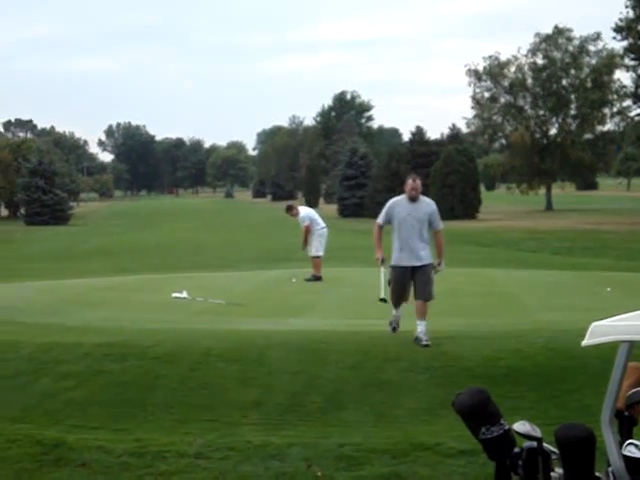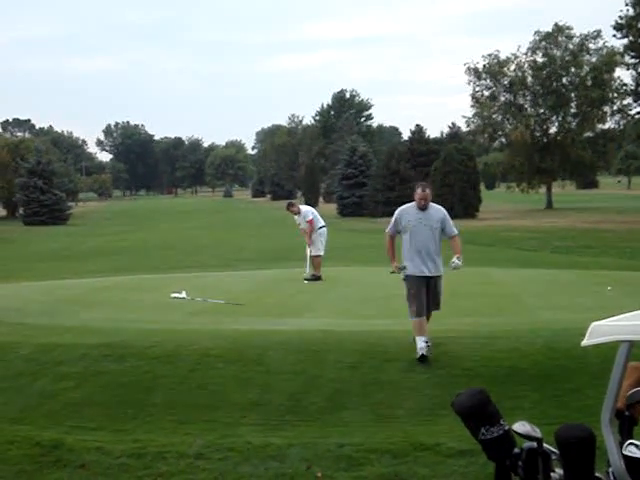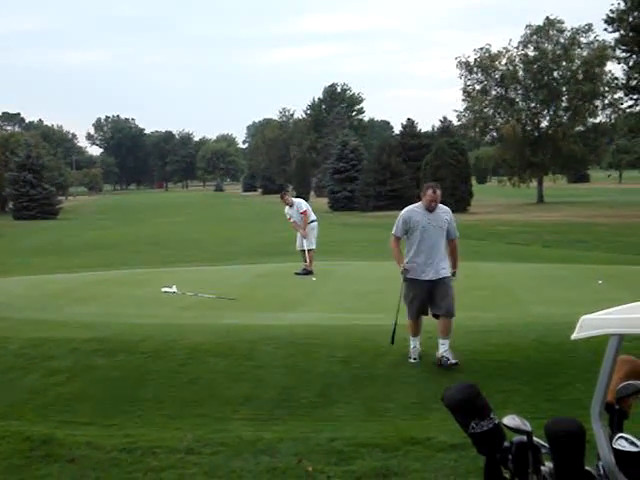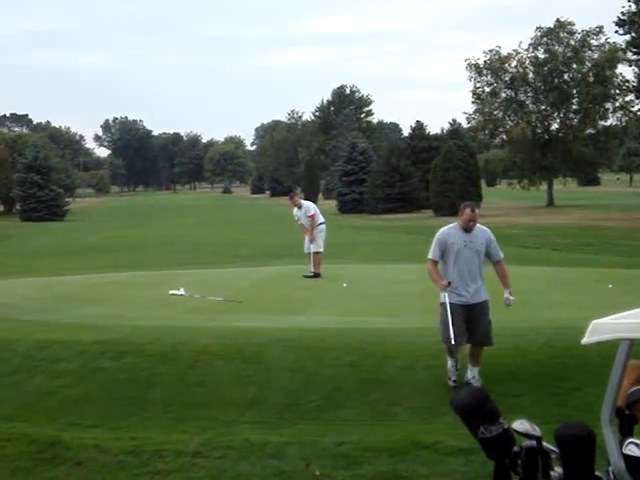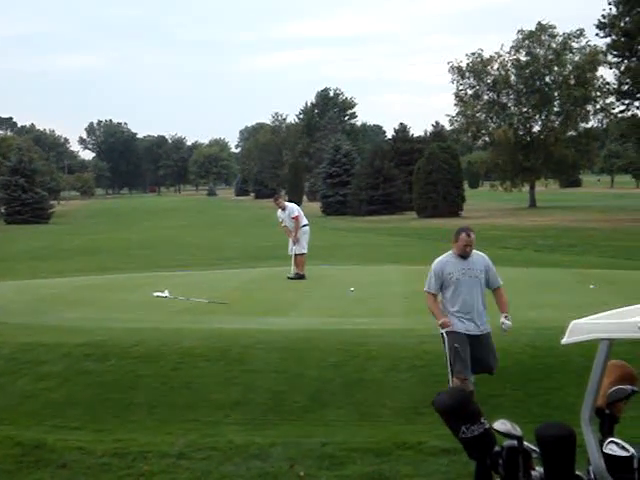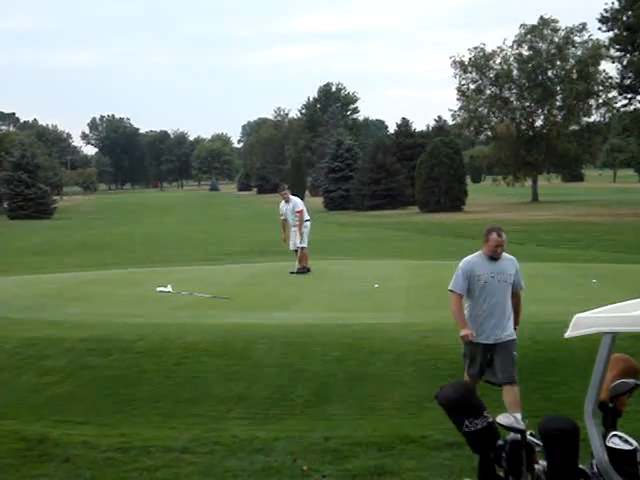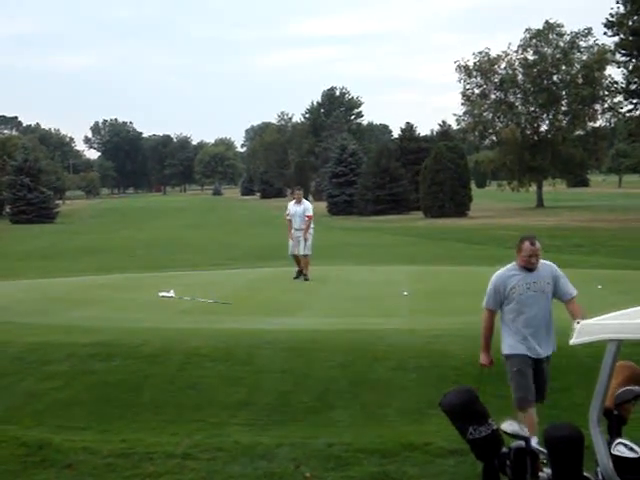
dt=0.4s
person 1, frame 1
left shoulder: (430, 205)
right shoulder: (393, 204)
left elbow: (437, 232)
right elbow: (378, 226)
left wrist: (440, 259)
right wrist: (378, 250)
left hip: (423, 260)
right hip: (399, 260)
left knee: (422, 296)
right knee: (397, 295)
left ankle: (421, 332)
right ankle: (396, 313)
person 1, frame 2
left shoulder: (440, 212)
right shoulder: (402, 212)
left elbow: (453, 236)
right elbow: (390, 236)
left wrist: (457, 256)
right wrist: (393, 261)
left hip: (434, 269)
right hip: (413, 270)
left knee: (428, 308)
right knee: (418, 309)
left ankle: (422, 335)
right ankle: (422, 347)
person 1, frame 3
left shoulder: (446, 213)
right shoulder: (408, 213)
left elbow: (452, 241)
right elbow: (395, 239)
left wrist: (454, 267)
right wrist: (400, 262)
left hip: (441, 272)
right hip: (415, 273)
left knee: (446, 311)
right knee: (415, 313)
left ankle: (443, 352)
right ankle: (414, 346)
person 1, frame 4
left shoulder: (485, 234)
right shoulder: (444, 234)
left elbow: (498, 262)
right elbow: (431, 263)
left wrist: (507, 290)
right wrist: (439, 282)
left hip: (478, 298)
right hip: (452, 298)
left knee: (479, 340)
right knee: (452, 341)
left ankle: (473, 374)
right ankle: (452, 362)
person 1, frame 5
left shoulder: (482, 260)
right shoulder: (441, 264)
left elbow: (497, 289)
right elbow: (430, 296)
left wrist: (505, 314)
right wrist: (440, 317)
left hip: (481, 327)
right hip: (455, 328)
left knee: (487, 366)
right knee: (460, 372)
left ankle: (462, 383)
person 1, frame 6
left shoulder: (512, 263)
right shoulder: (468, 265)
left elbow: (516, 295)
right elbow: (455, 297)
left wrist: (516, 324)
right wrist: (463, 327)
left hip: (505, 334)
right hip: (476, 333)
left knee: (510, 379)
right knee: (473, 375)
person 1, frame 7
left shoulder: (552, 271)
right shoulder: (501, 278)
left elbow: (570, 299)
right elbow: (489, 315)
left wrist: (579, 324)
right wrist: (485, 351)
left hip: (544, 347)
right hip: (516, 348)
left knee: (535, 398)
right knee: (525, 399)
left ankle: (532, 439)
